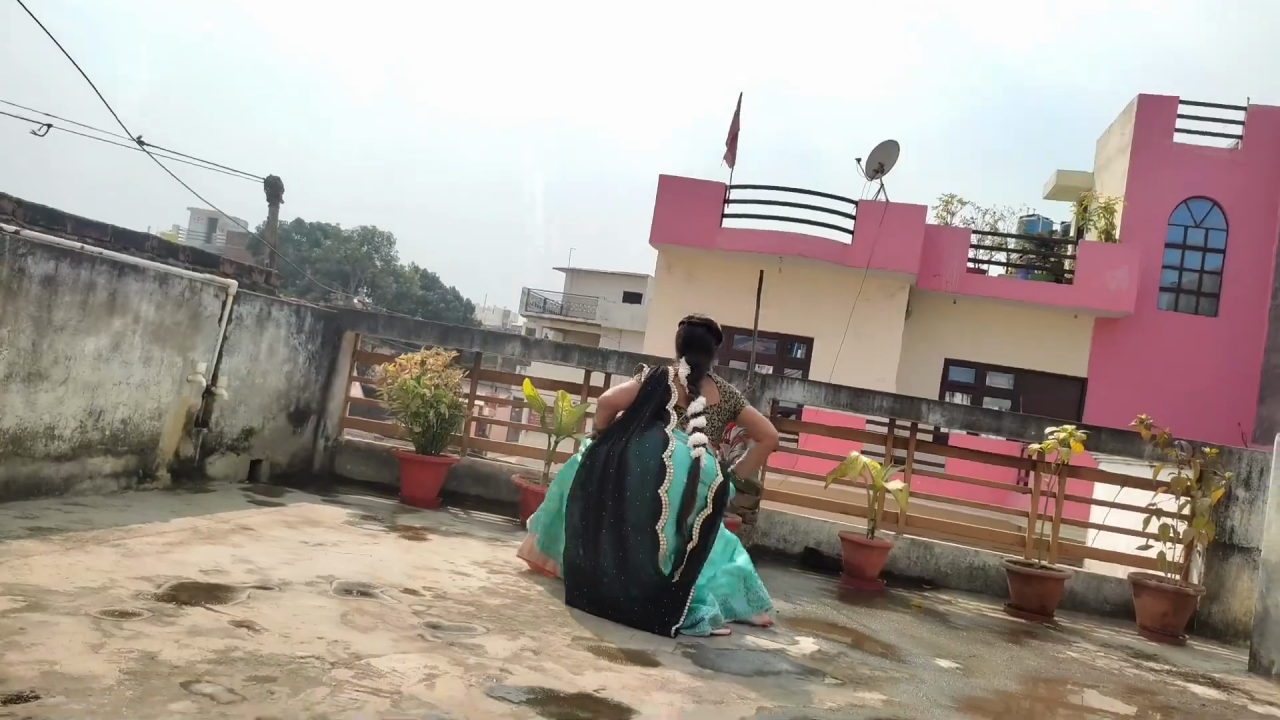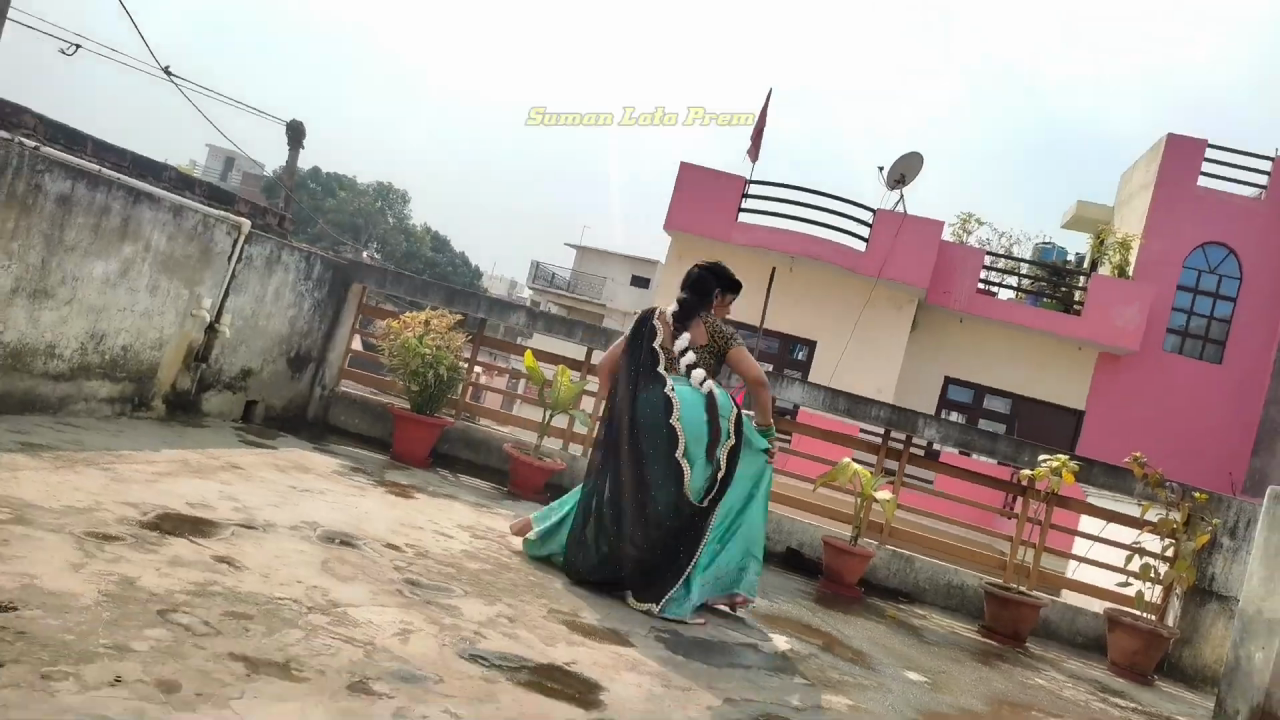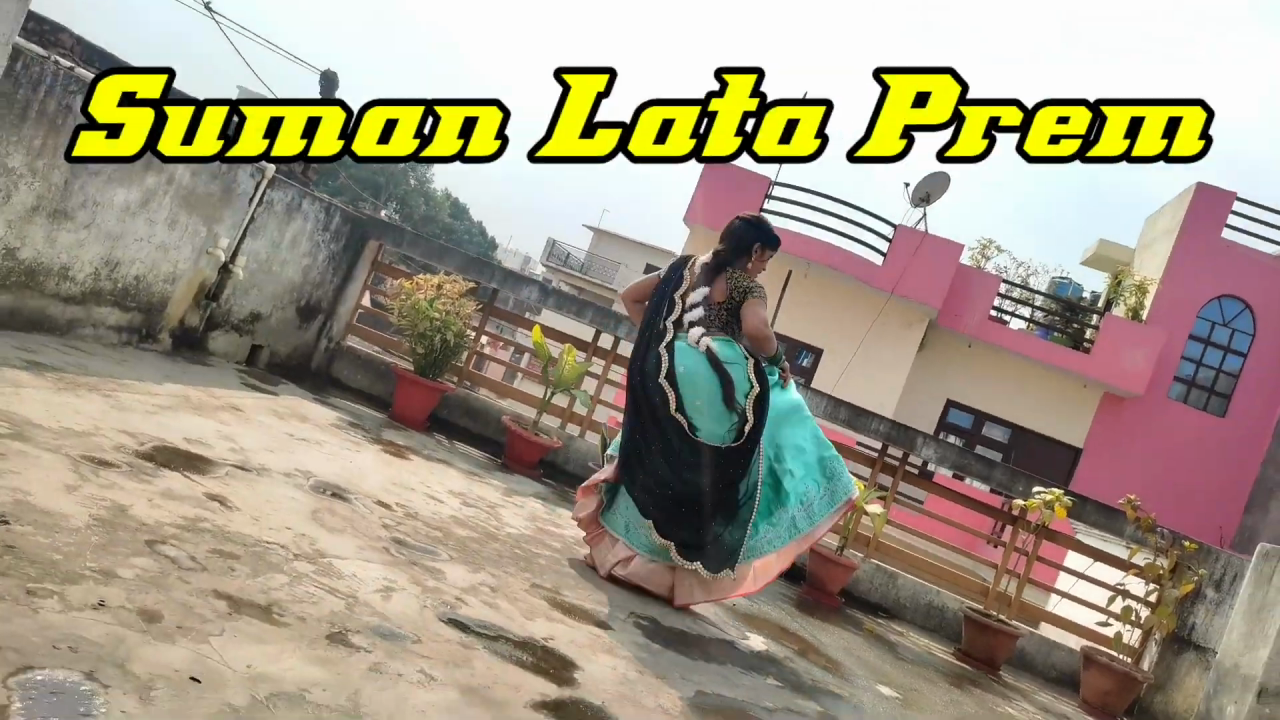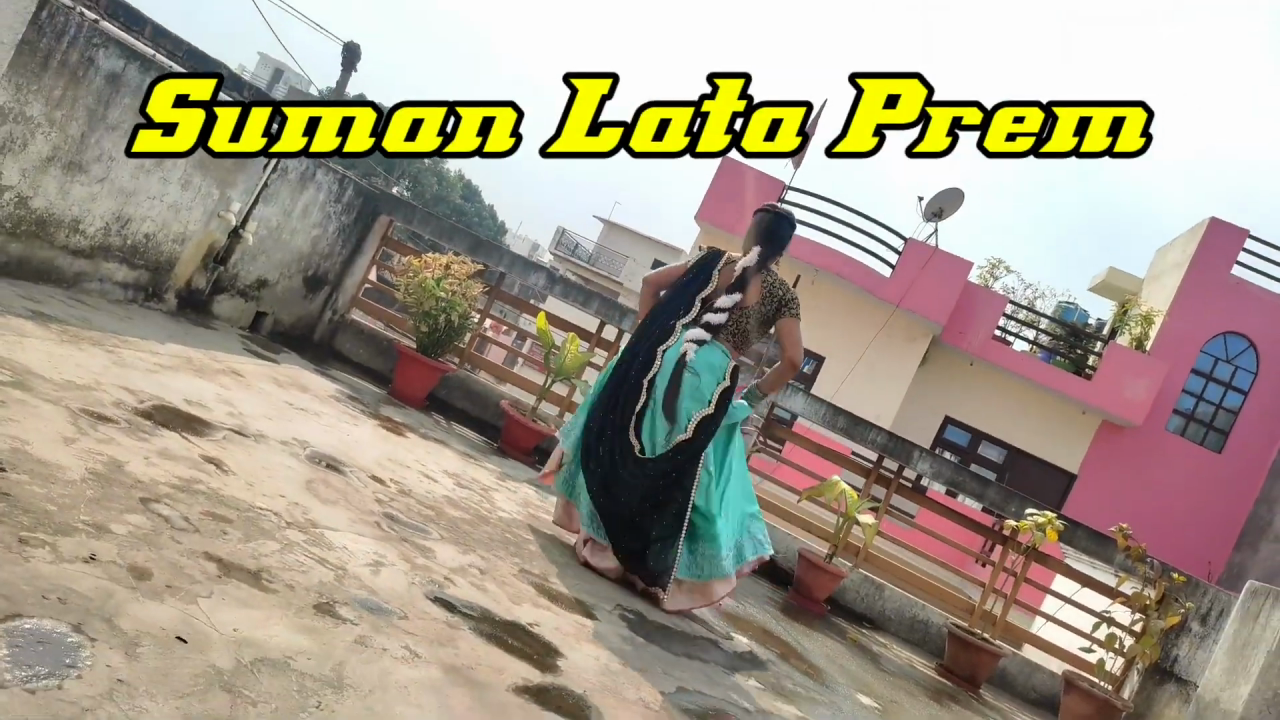
dt=0.3s
person 1, frame 1
left shoulder: (659, 377)
right shoulder: (727, 393)
left elbow: (608, 404)
right elbow: (769, 438)
left wrist: (601, 444)
right wrist: (735, 472)
left hip: (649, 463)
right hip: (700, 478)
person 1, frame 2
left shoulder: (652, 319)
right shoulder: (720, 331)
left elbow: (606, 367)
right elbow: (758, 380)
left wrist: (613, 416)
right wrist: (765, 429)
left hip: (653, 410)
right hip: (708, 415)
left knee: (631, 490)
right knee: (683, 507)
right ankle: (671, 595)
person 1, frame 3
left shoulder: (685, 267)
right shoulder: (747, 284)
left elbow: (630, 296)
right elbow: (756, 330)
left wrist: (658, 340)
right wrist: (777, 361)
left hip: (668, 368)
right hip: (721, 375)
left knee: (656, 459)
left ankle: (613, 549)
person 1, frame 4
left shoulder: (713, 261)
right shoulder: (783, 294)
left elbow: (651, 284)
right elbow: (793, 360)
left wrist: (655, 329)
right wrist: (755, 394)
left hip: (667, 360)
right hip: (711, 381)
left knee: (625, 455)
right knee: (686, 477)
left ankle: (600, 546)
right ankle: (661, 576)
